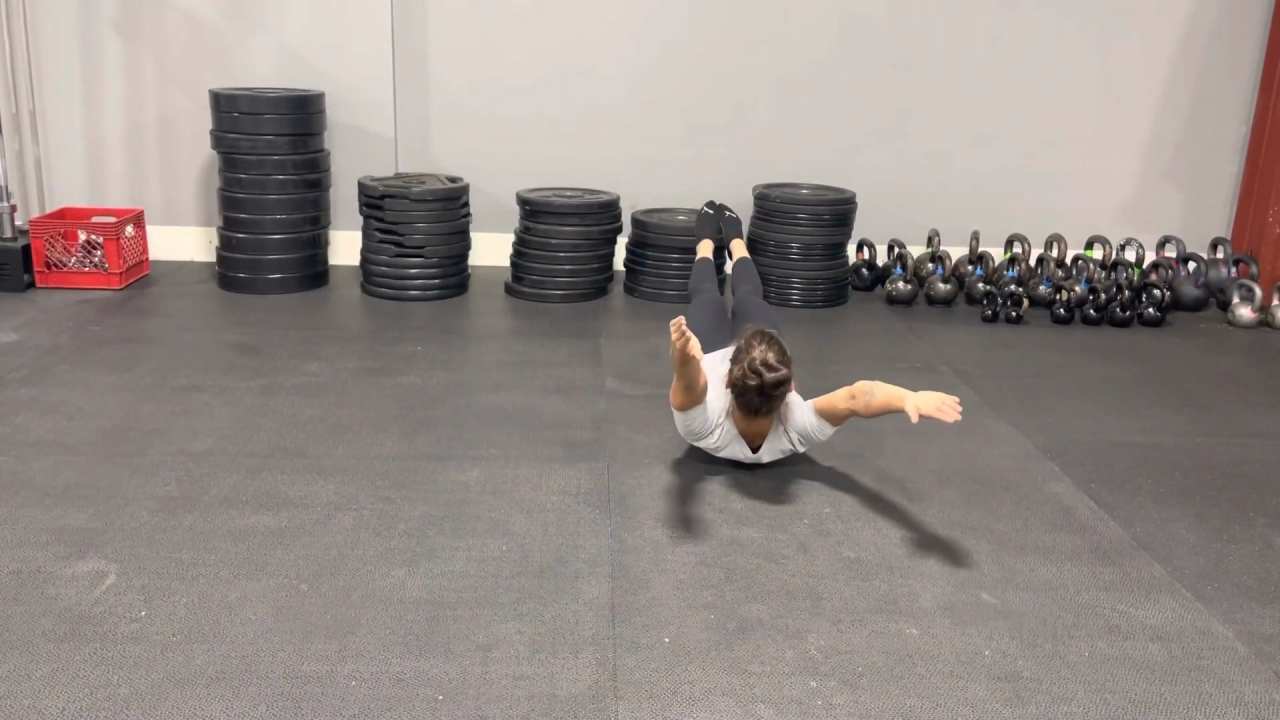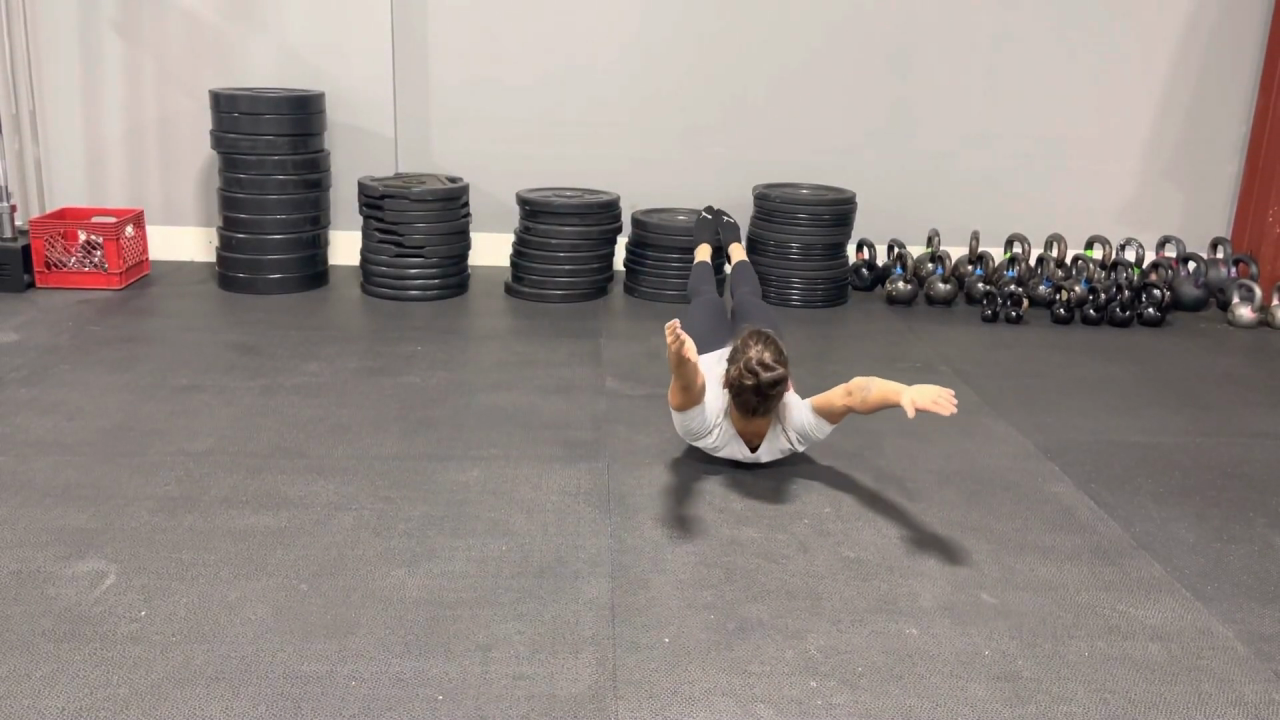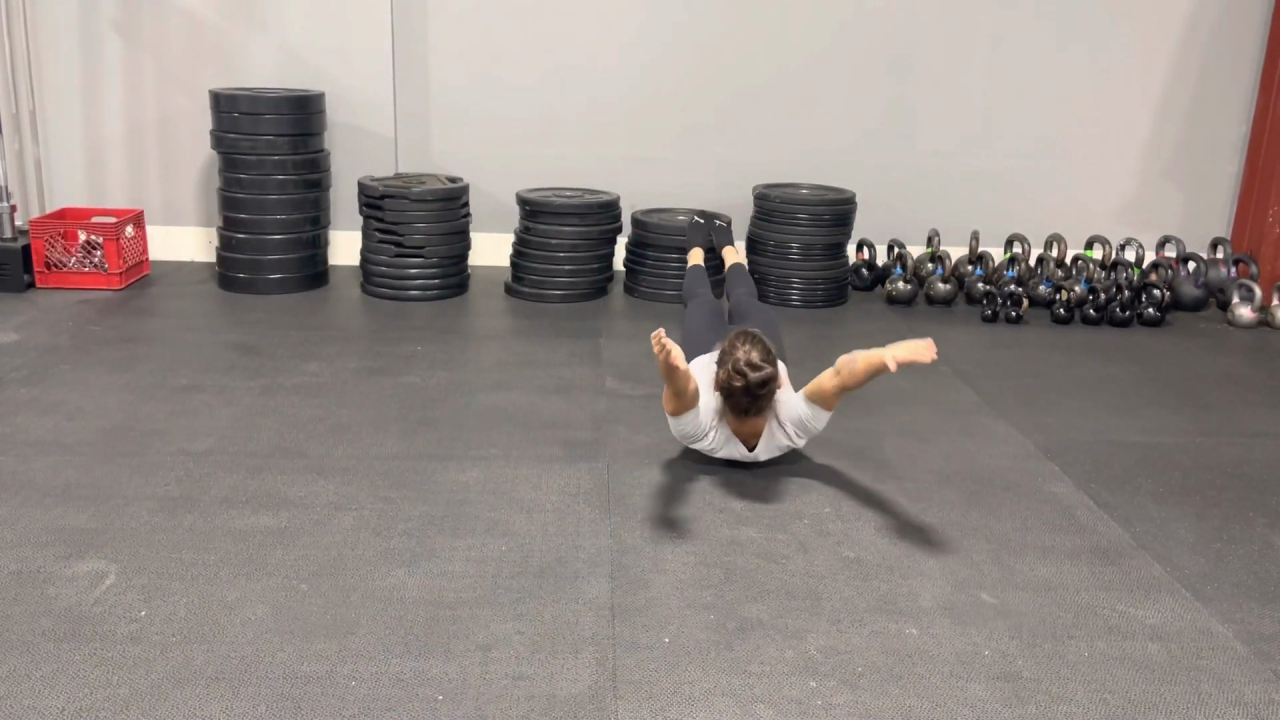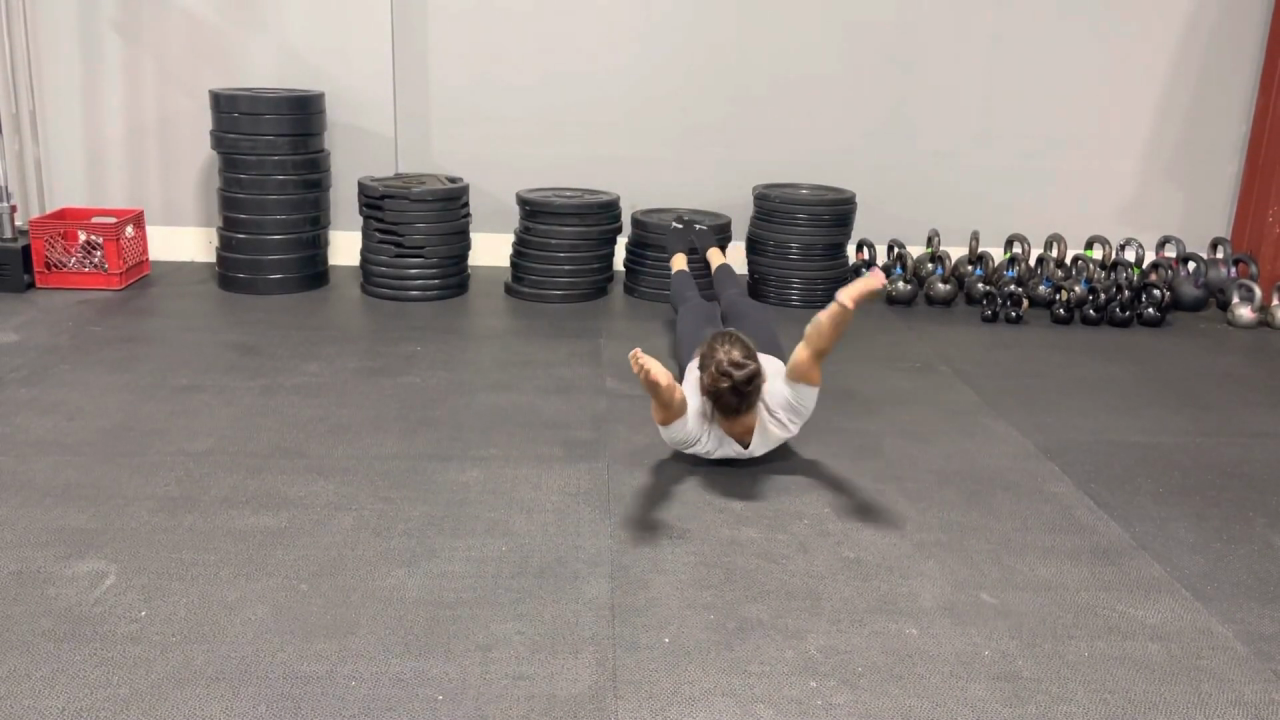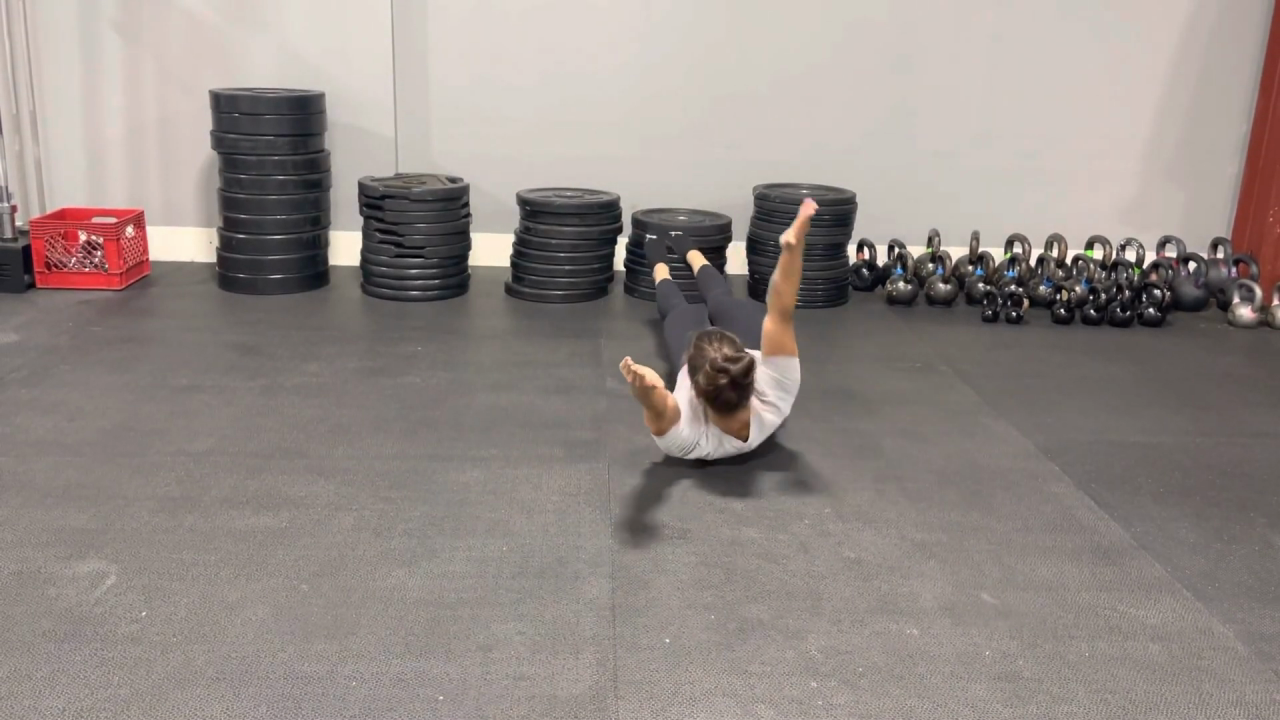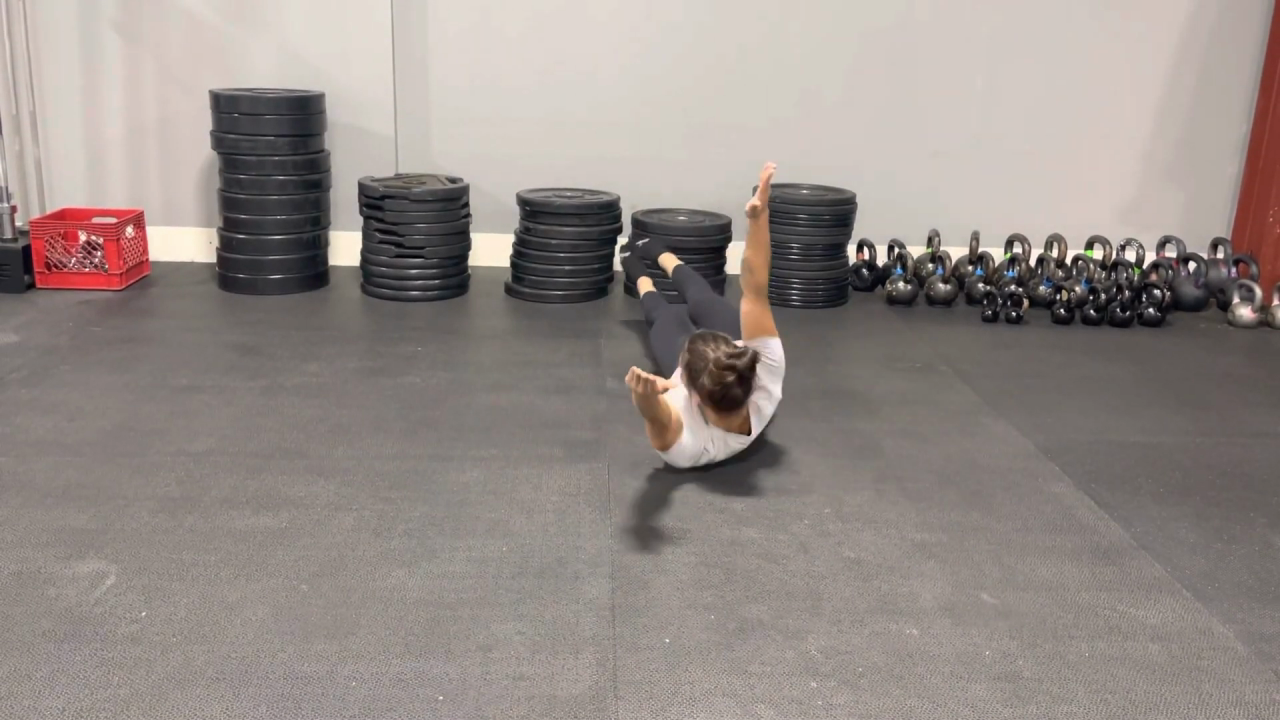
dt=0.2s
person 1, frame 1
left shoulder: (705, 427)
right shoulder: (794, 430)
left elbow: (688, 379)
right elbow: (854, 398)
left wrist: (683, 356)
right wrist: (911, 397)
left knee: (706, 298)
right knee: (748, 298)
left ankle: (706, 241)
right ankle: (735, 240)
person 1, frame 2
left shoulder: (704, 428)
right shoulder: (793, 431)
left elbow: (687, 382)
right elbow: (851, 395)
left wrist: (680, 359)
right wrist: (907, 391)
left knee: (706, 300)
right knee: (748, 299)
left ankle: (705, 245)
right ankle: (733, 243)
person 1, frame 3
left shoulder: (702, 429)
right shoulder: (792, 426)
left elbow: (681, 387)
right elbow: (840, 377)
left wrist: (672, 366)
right wrist: (889, 355)
left knee: (702, 301)
right knee: (745, 300)
left ankle: (697, 249)
right ankle: (725, 247)
person 1, frame 4
left shoulder: (691, 434)
right shoulder: (784, 417)
right elbow: (813, 349)
right wrist: (844, 304)
left knee: (691, 306)
right knee: (738, 303)
left ankle: (678, 255)
right ankle: (710, 250)
person 1, frame 5
left shoulder: (688, 439)
right shoulder: (772, 405)
right elbow: (781, 316)
right wrist: (792, 249)
left knee: (684, 314)
right knee: (722, 300)
left ankle: (659, 265)
right ankle: (689, 251)
person 1, frame 6
left shoulder: (691, 445)
right shoulder: (763, 386)
right elbow: (755, 295)
left knee: (669, 316)
right knee: (702, 298)
left ankle: (642, 281)
right ankle: (660, 255)
